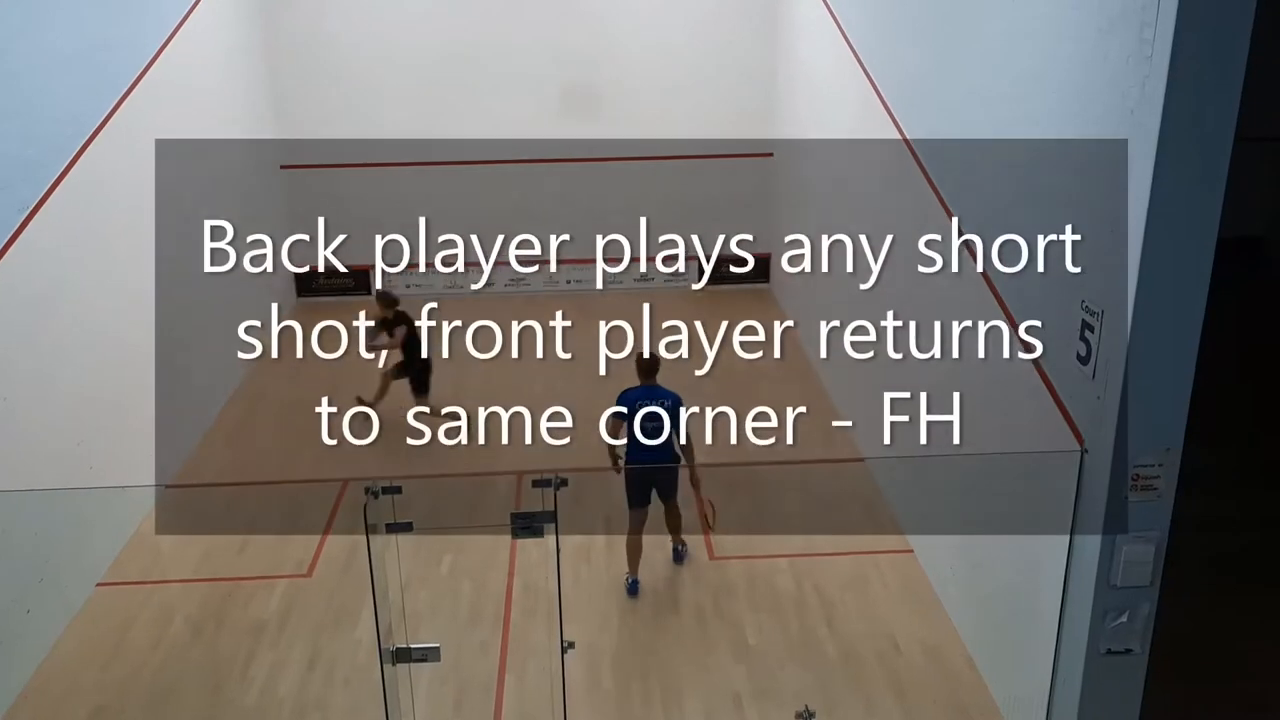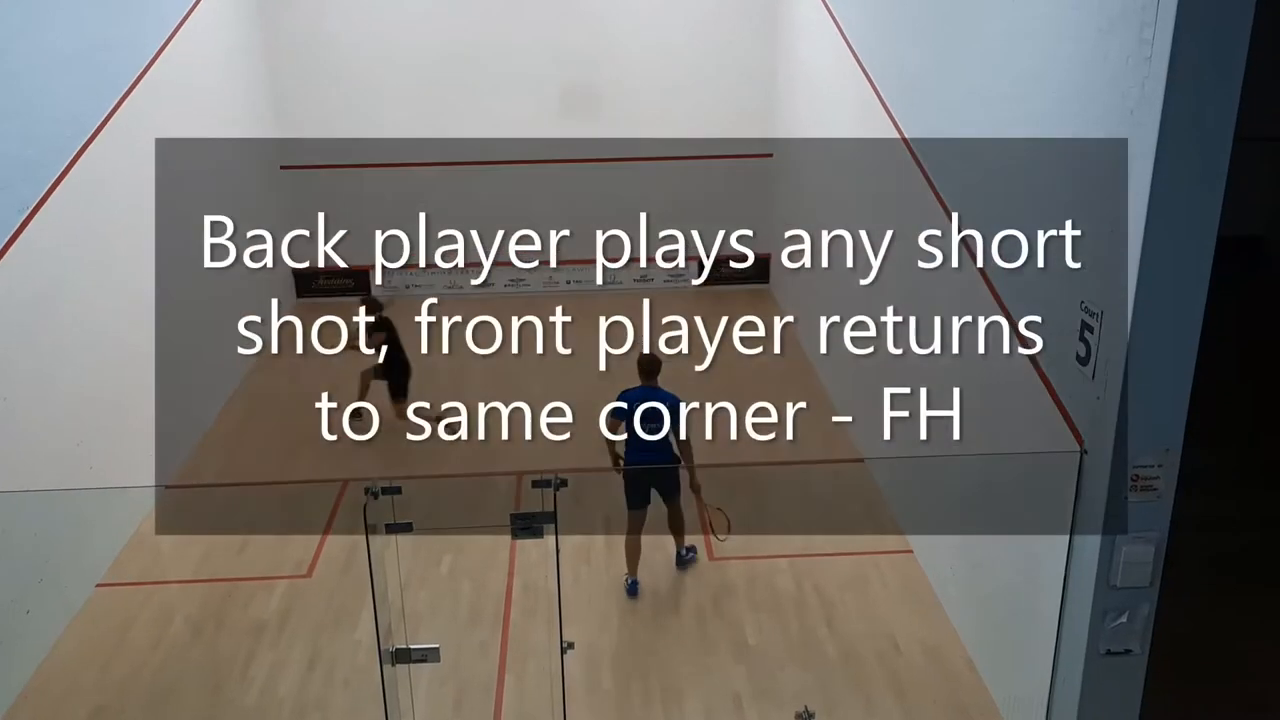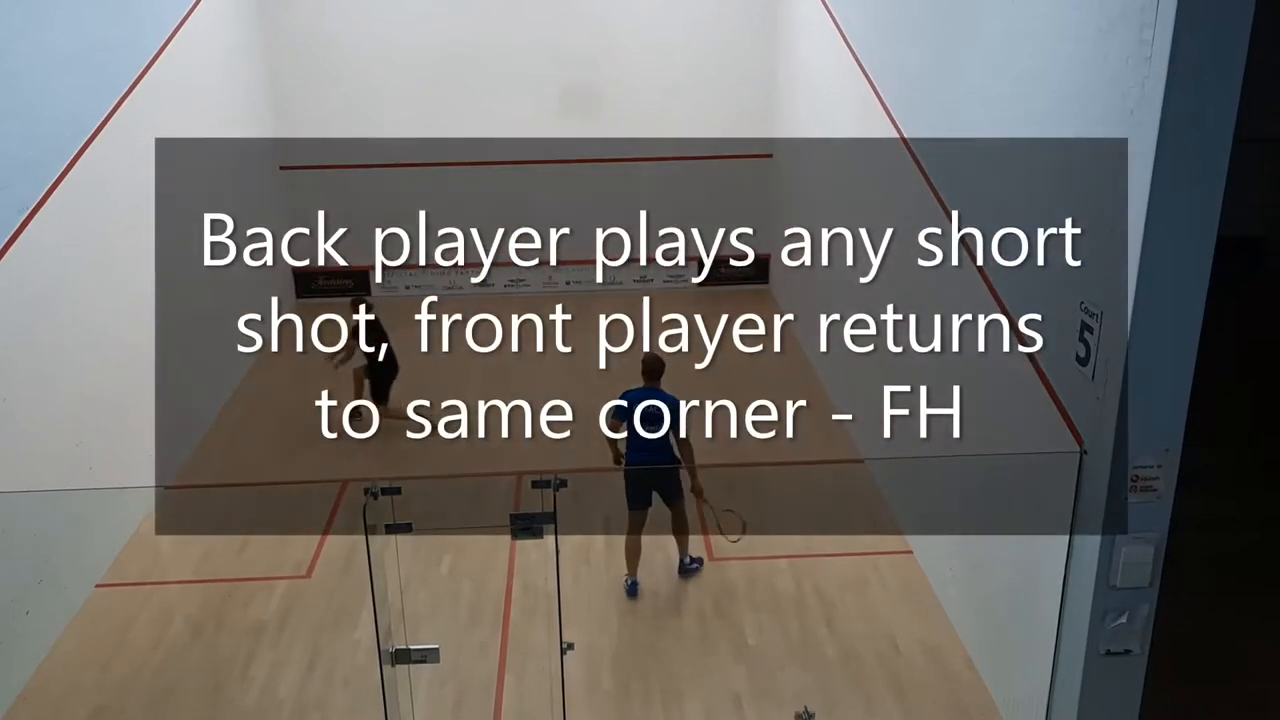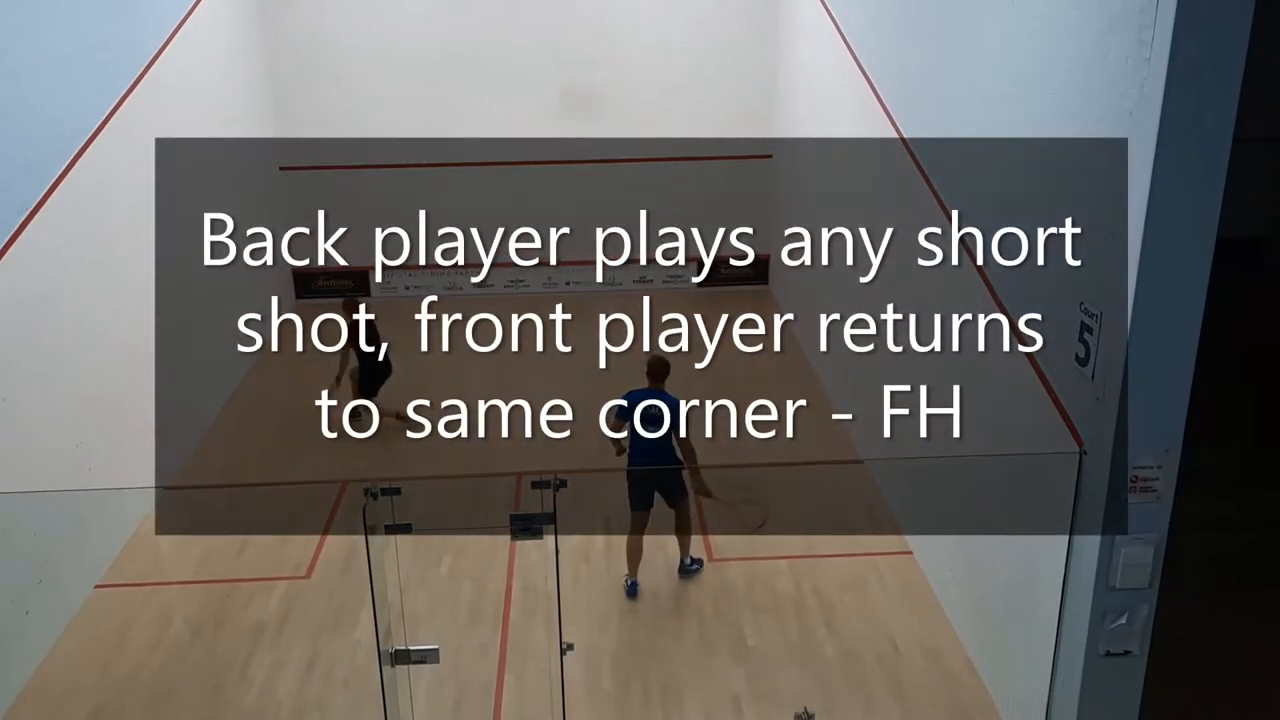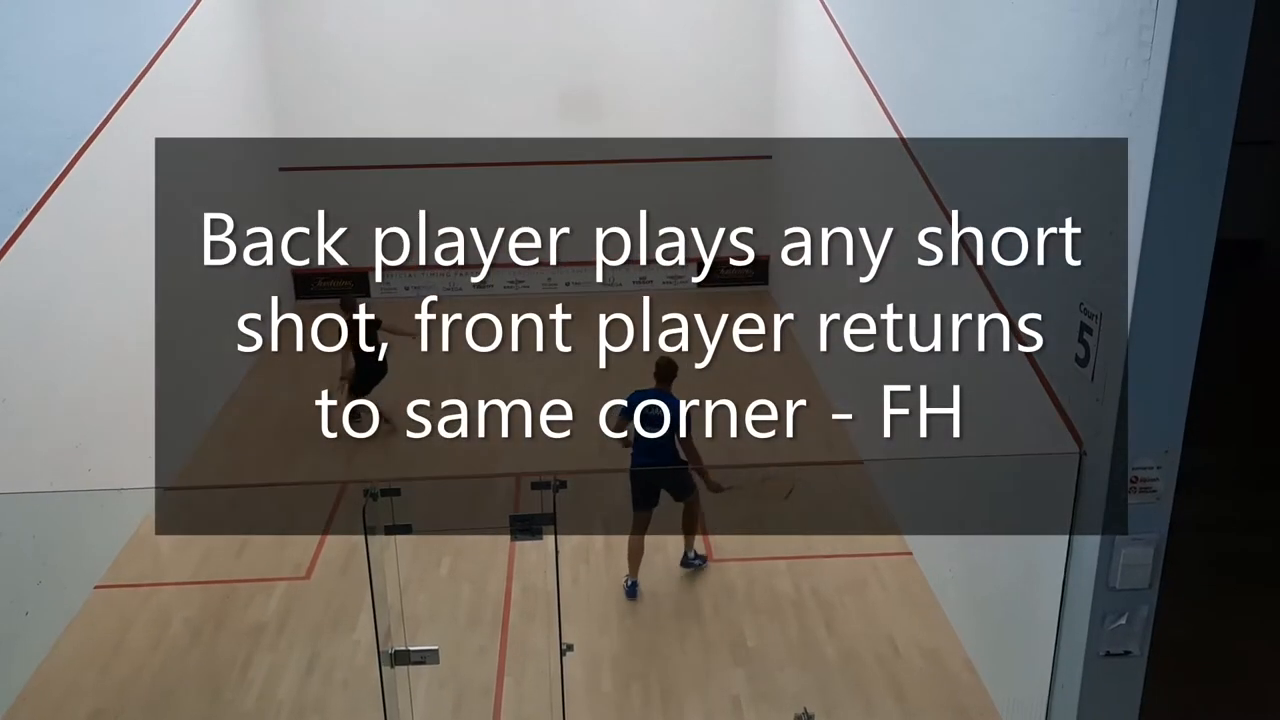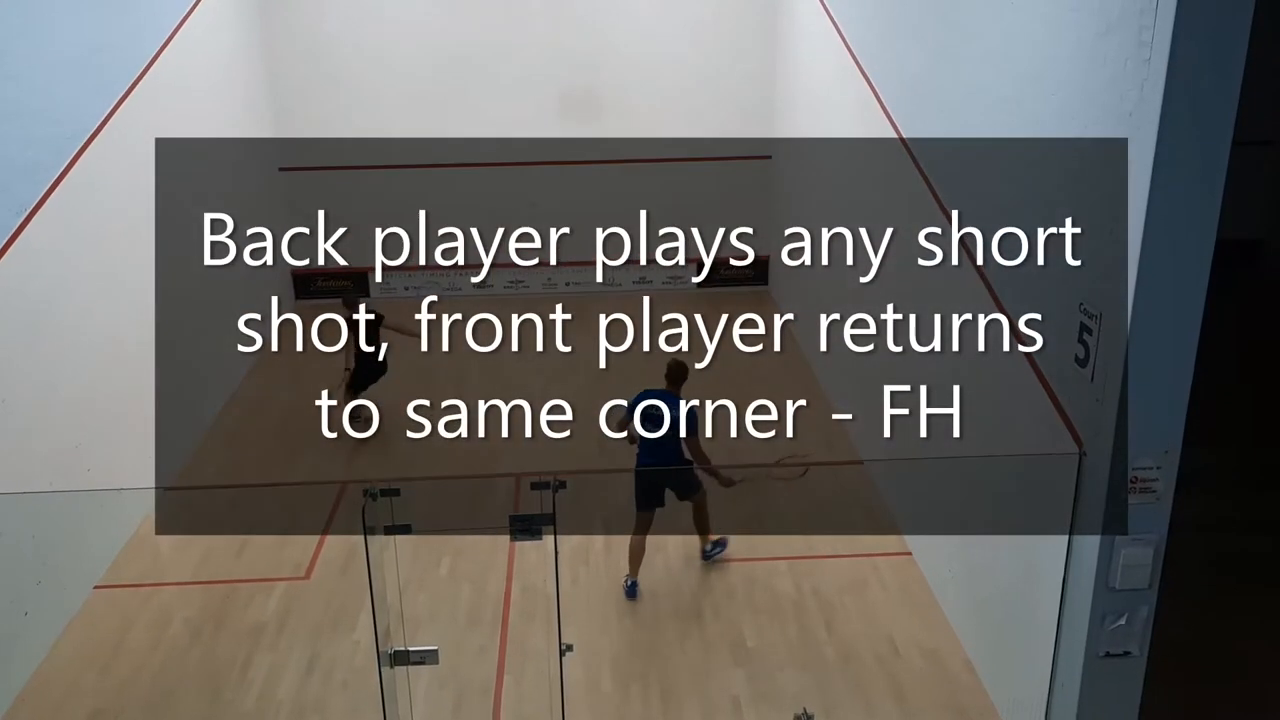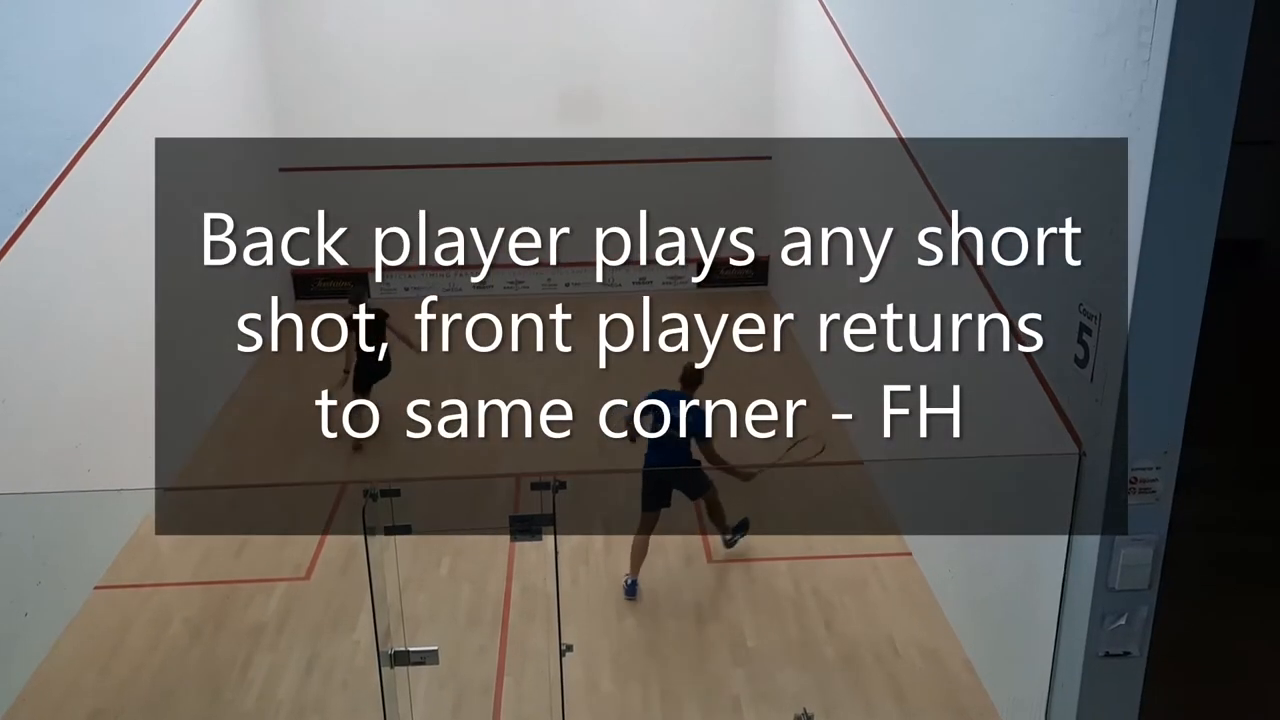
dt=0.1s
person 1, frame 1
left shoulder: (628, 397)
right shoulder: (673, 399)
left elbow: (612, 432)
right elbow: (683, 438)
left wrist: (614, 458)
right wrist: (693, 470)
left hip: (637, 464)
right hip: (666, 462)
left knee: (636, 522)
right knee: (671, 505)
left ankle: (632, 579)
right ankle: (678, 549)
person 1, frame 2
left shoulder: (626, 398)
right shoulder: (672, 401)
left elbow: (610, 431)
right elbow: (682, 441)
left wrist: (613, 455)
right wrist: (693, 475)
left hip: (634, 467)
right hip: (664, 465)
left knee: (634, 524)
right knee: (674, 506)
left ankle: (632, 580)
right ankle: (681, 553)
person 1, frame 3
left shoulder: (628, 398)
right shoulder: (673, 404)
left elbow: (611, 430)
right elbow: (683, 443)
left wrist: (615, 452)
right wrist: (694, 479)
left hip: (635, 468)
right hip: (665, 467)
left knee: (635, 525)
right knee: (678, 510)
left ankle: (631, 581)
right ankle: (685, 561)
person 1, frame 4
left shoulder: (632, 399)
right shoulder: (675, 406)
left elbow: (614, 429)
right elbow: (685, 447)
left wrist: (619, 447)
right wrist: (699, 481)
left hip: (638, 468)
right hip: (667, 467)
left knee: (637, 526)
right knee: (682, 509)
left ankle: (632, 581)
right ankle: (686, 561)
person 1, frame 5
left shoulder: (637, 398)
right shoulder: (679, 408)
left elbow: (617, 427)
right elbow: (688, 449)
left wrist: (626, 440)
right wrist: (707, 479)
left hip: (641, 468)
right hip: (670, 468)
left knee: (639, 525)
right knee: (692, 500)
left ankle: (632, 582)
right ankle: (689, 555)
person 1, frame 6
left shoulder: (645, 397)
right shoulder: (686, 412)
left elbow: (622, 425)
right elbow: (696, 453)
left wrist: (632, 438)
right wrist: (719, 477)
left hip: (646, 469)
right hip: (675, 468)
left knee: (641, 527)
right knee: (700, 498)
left ankle: (632, 582)
right ankle: (707, 547)
person 1, frame 7
left shoulder: (658, 397)
right shoulder: (698, 415)
left elbow: (633, 423)
right elbow: (710, 456)
left wrist: (632, 434)
right wrist: (738, 473)
left hip: (653, 469)
right hip: (682, 468)
left knee: (645, 526)
right knee: (711, 495)
left ankle: (632, 581)
right ankle: (728, 535)
